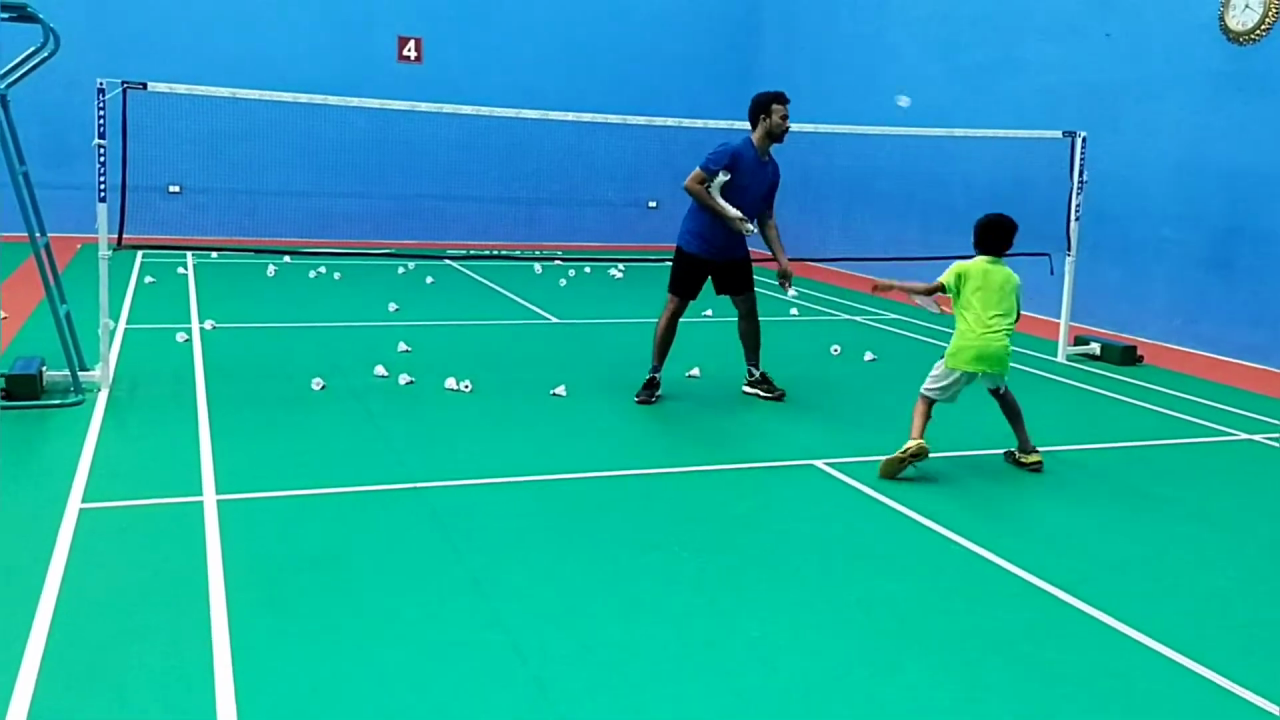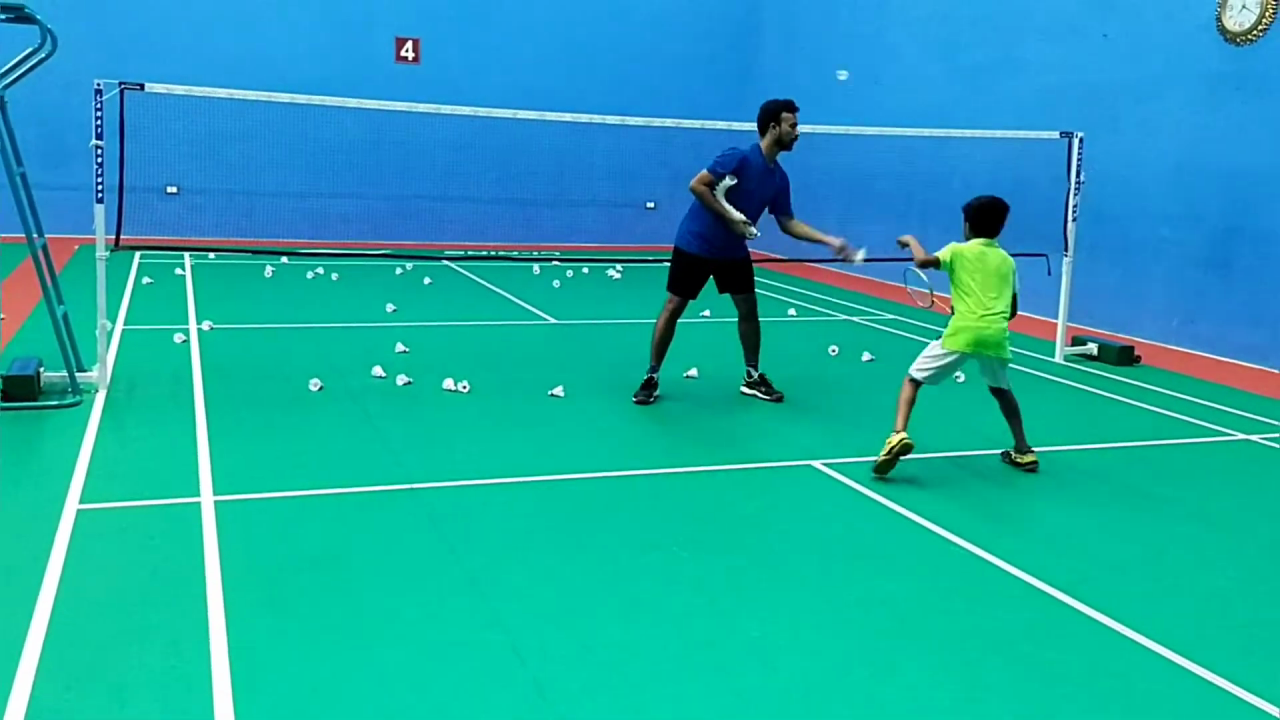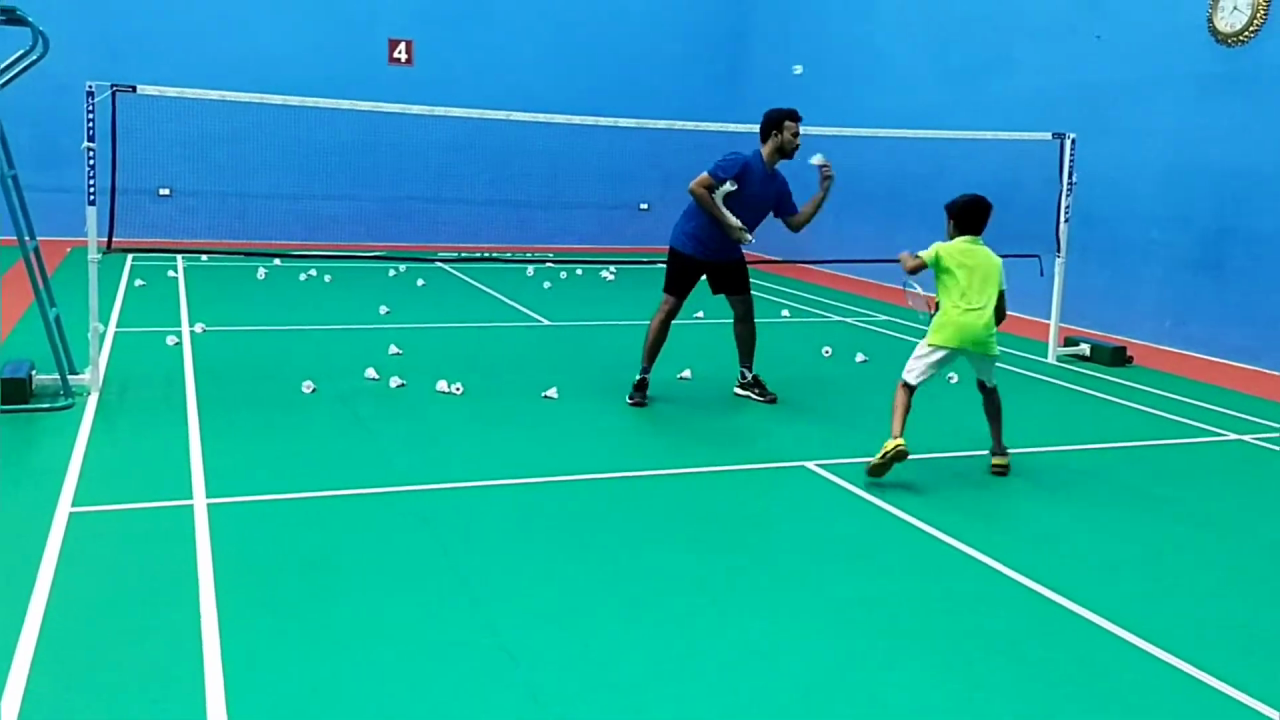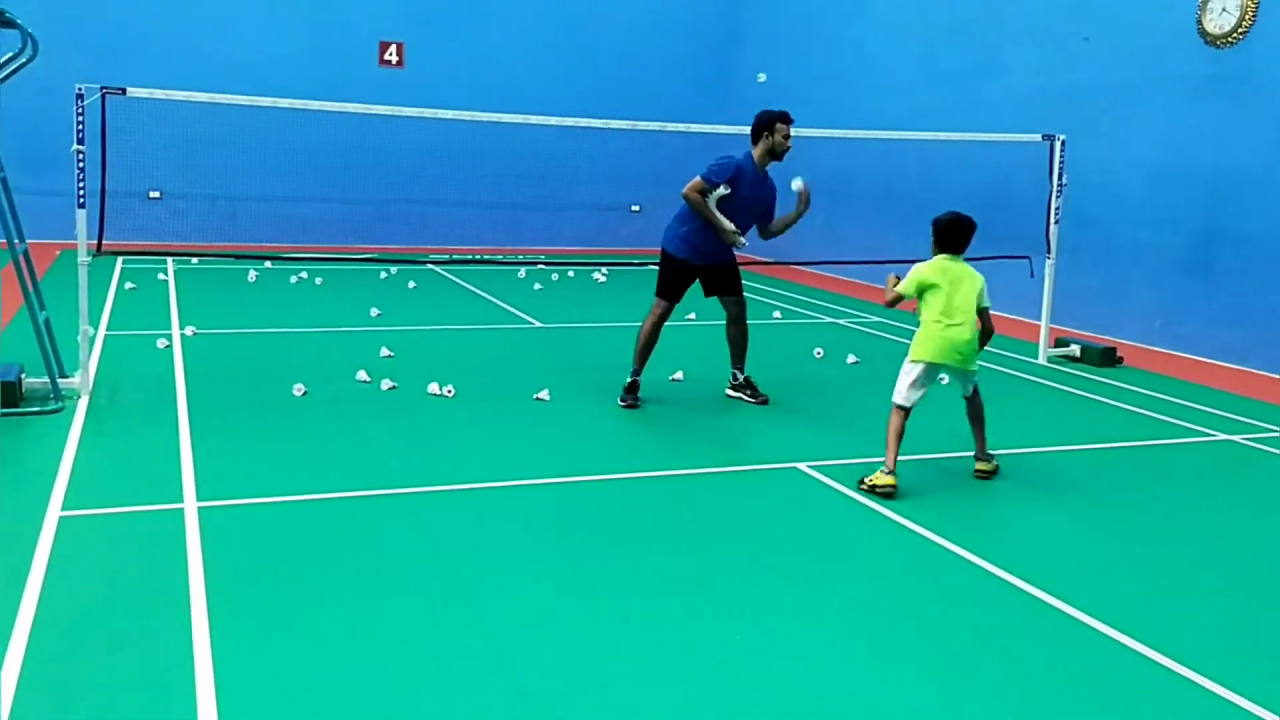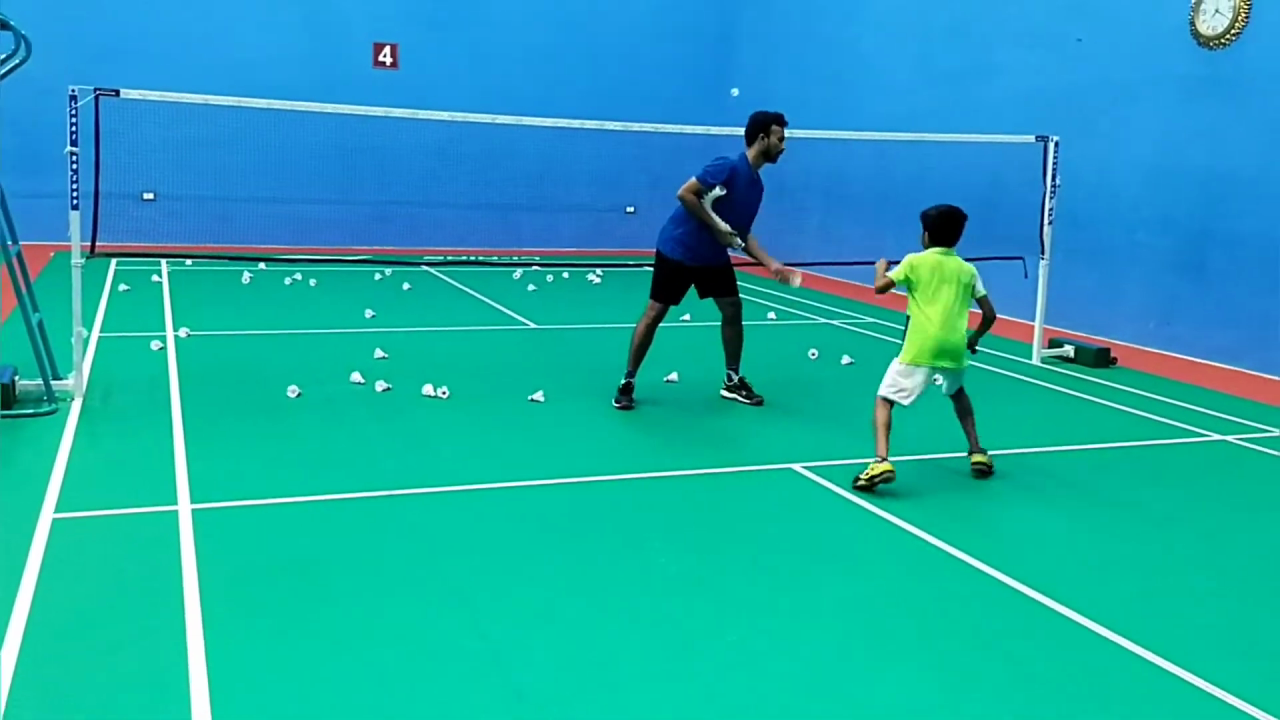
dt=0.1s
person 1, frame 1
left shoulder: (770, 169)
right shoulder: (728, 153)
left elbow: (766, 218)
right elbow: (694, 187)
left wrist: (781, 260)
right wrist: (728, 217)
left hip: (731, 250)
right hip: (696, 244)
left knee: (749, 308)
right knee: (675, 307)
left ankle: (755, 375)
right ankle: (654, 377)
person 1, frame 2
left shoulder: (778, 177)
right shoulder: (739, 157)
left elbow: (788, 223)
right elbow: (697, 186)
left wrist: (828, 241)
right wrist: (729, 218)
left hip: (734, 250)
right hip: (695, 243)
left knee: (748, 308)
right knee: (673, 307)
left ankle: (752, 377)
right ankle: (651, 377)
person 1, frame 3
left shoulder: (778, 183)
right shoulder: (741, 163)
left elbow: (795, 223)
right elbow: (696, 187)
left wrist: (823, 191)
right wrist: (726, 223)
left hip: (728, 252)
right hip: (690, 244)
left knee: (745, 308)
right knee: (668, 308)
left ankle: (747, 378)
right ankle: (643, 378)
person 1, frame 4
left shoulder: (767, 185)
right shoulder: (733, 166)
left elbow: (767, 231)
right elbow: (689, 192)
left wrist: (800, 209)
right wrist: (720, 227)
left hip: (720, 255)
right hip: (682, 248)
left knee: (737, 310)
right knee: (660, 312)
left ankle: (738, 380)
right ankle: (634, 380)
person 1, frame 5
left shoulder: (757, 186)
right shoulder: (728, 167)
left elbow: (745, 234)
right elbow: (685, 194)
left wrist: (769, 262)
right wrist: (716, 228)
left hip: (714, 256)
right hip: (677, 249)
left knee: (733, 310)
right knee: (654, 314)
left ankle: (733, 380)
right ankle: (627, 382)
person 2, frame 1
left shoulder: (963, 268)
right shoulder: (1012, 278)
left elbow: (930, 290)
left wrist: (892, 285)
left hip: (963, 352)
right hip: (998, 351)
left knee: (925, 396)
right knee: (1002, 392)
left ankle: (915, 441)
right ankle: (1027, 452)
person 2, frame 2
left shoulder: (958, 251)
right shoulder: (1008, 262)
left elbow: (923, 261)
right elbow: (1011, 311)
left wrist: (911, 240)
left hip: (962, 334)
right hip: (996, 336)
left knee: (912, 380)
right knee: (1000, 388)
left ankle: (899, 434)
right ankle: (1023, 453)
person 2, frame 3
left shoulder: (943, 250)
right shoulder: (994, 260)
left elbow: (912, 266)
right elbow: (1000, 311)
left wrist: (906, 258)
left hip: (946, 332)
right hip: (982, 334)
left knee: (906, 385)
right knee: (988, 387)
left ankle: (896, 442)
right ankle: (1000, 454)
person 2, frame 4
left shoulder: (924, 269)
right shoulder: (976, 277)
left elbow: (890, 300)
right elbow: (988, 328)
left wrist: (891, 282)
right wrist: (974, 350)
left hip: (928, 348)
right hip: (964, 348)
left knee: (900, 408)
right knee: (972, 395)
left ankle: (887, 472)
right ankle: (983, 459)
person 2, frame 5
left shoulder: (915, 262)
right shoulder: (968, 269)
left elbow: (881, 286)
right elbow: (989, 315)
left wrist: (880, 267)
right wrist: (974, 339)
left hip: (921, 348)
right hip: (955, 347)
left knee: (883, 401)
right knee: (957, 392)
left ankle: (881, 462)
right ankle: (978, 455)
